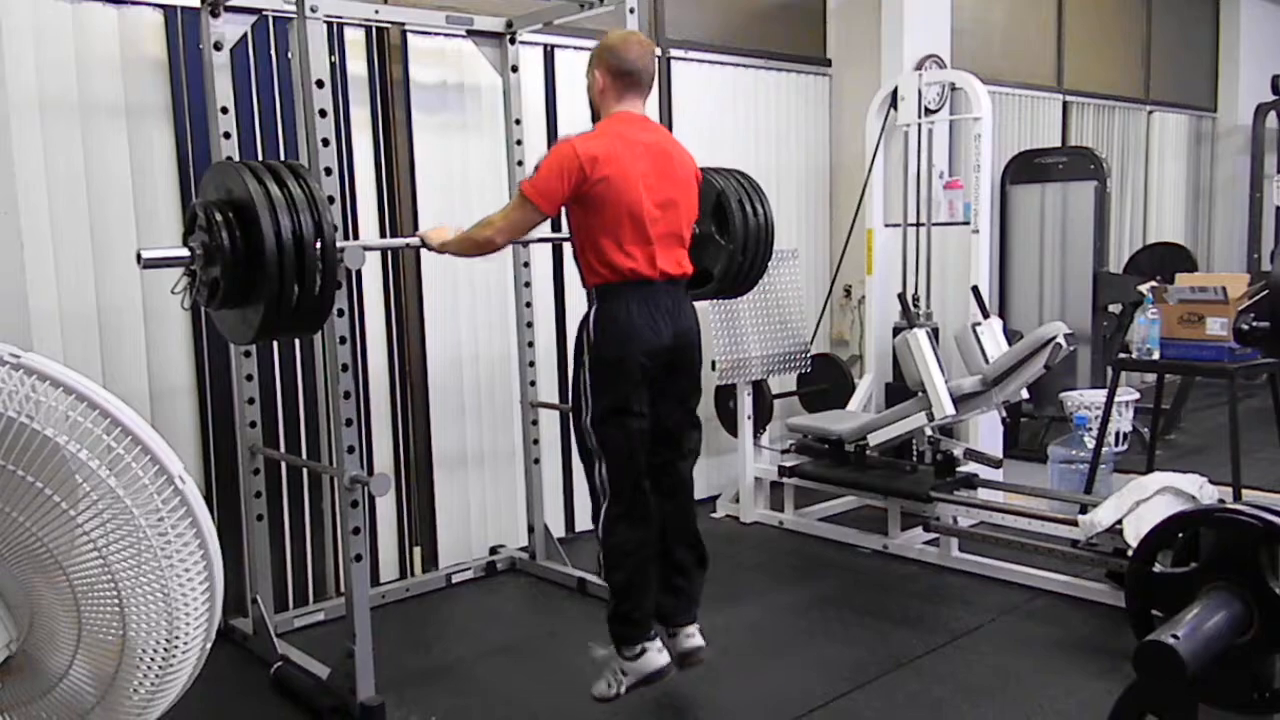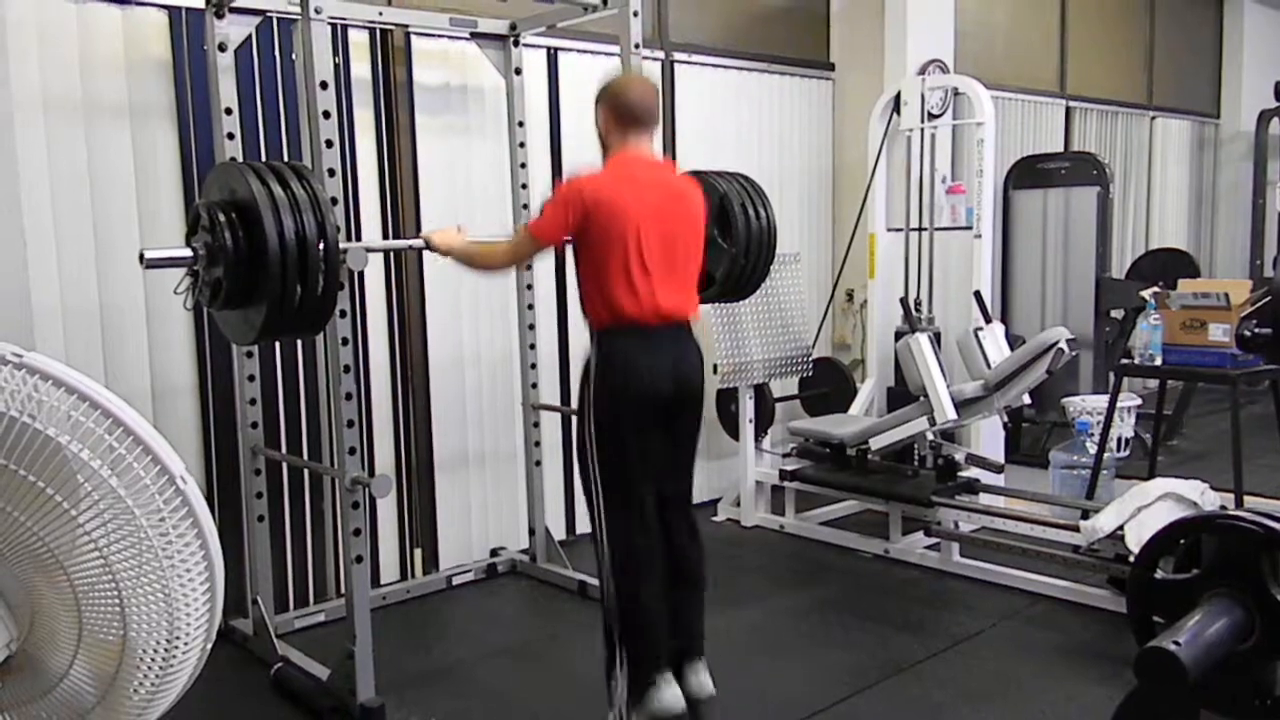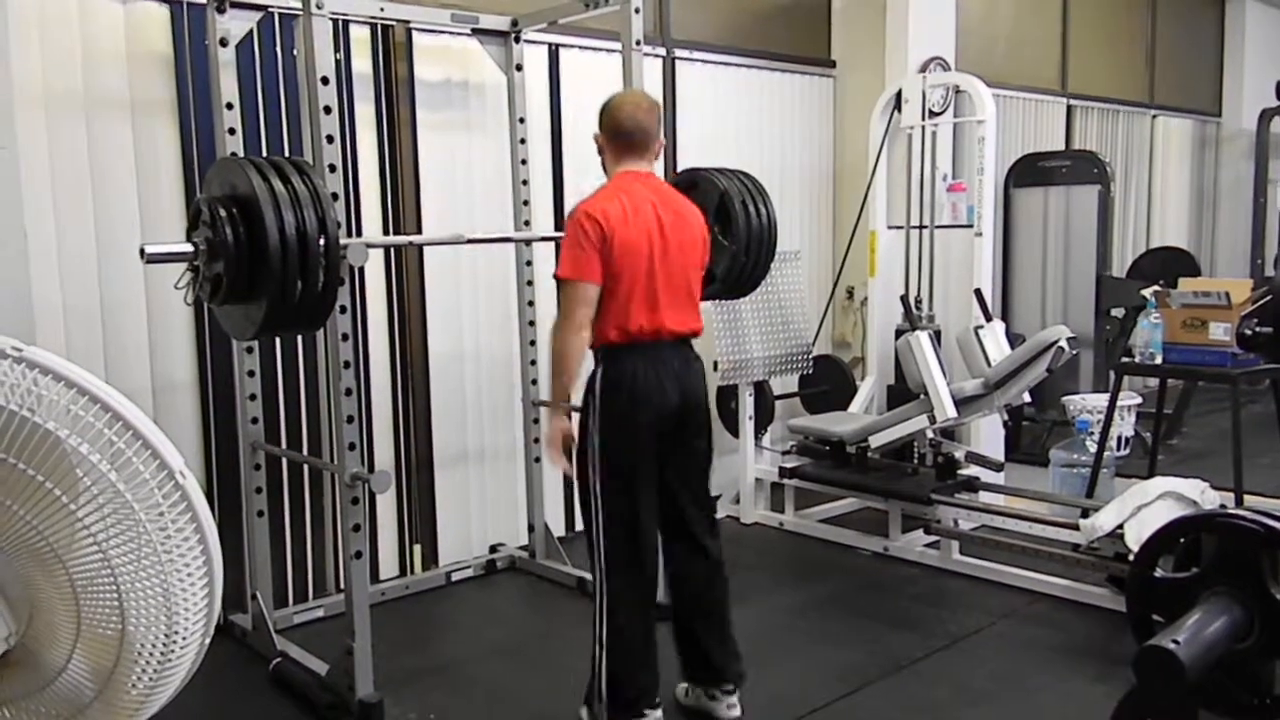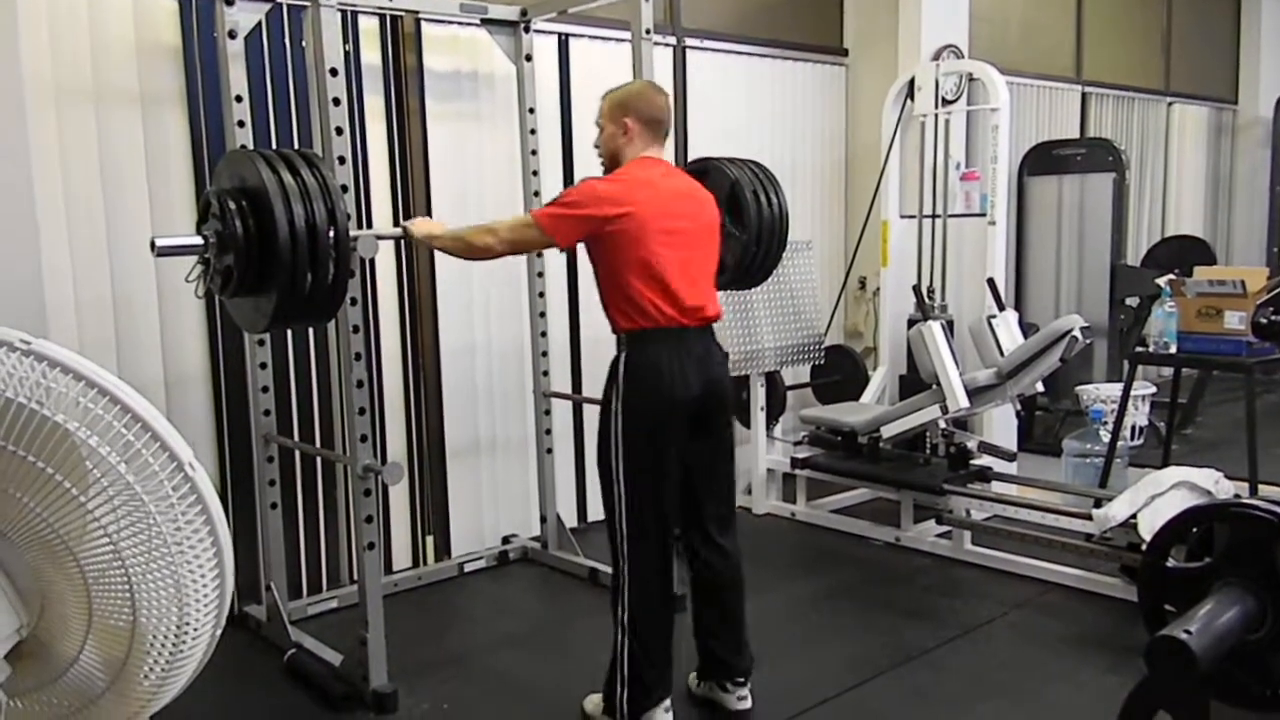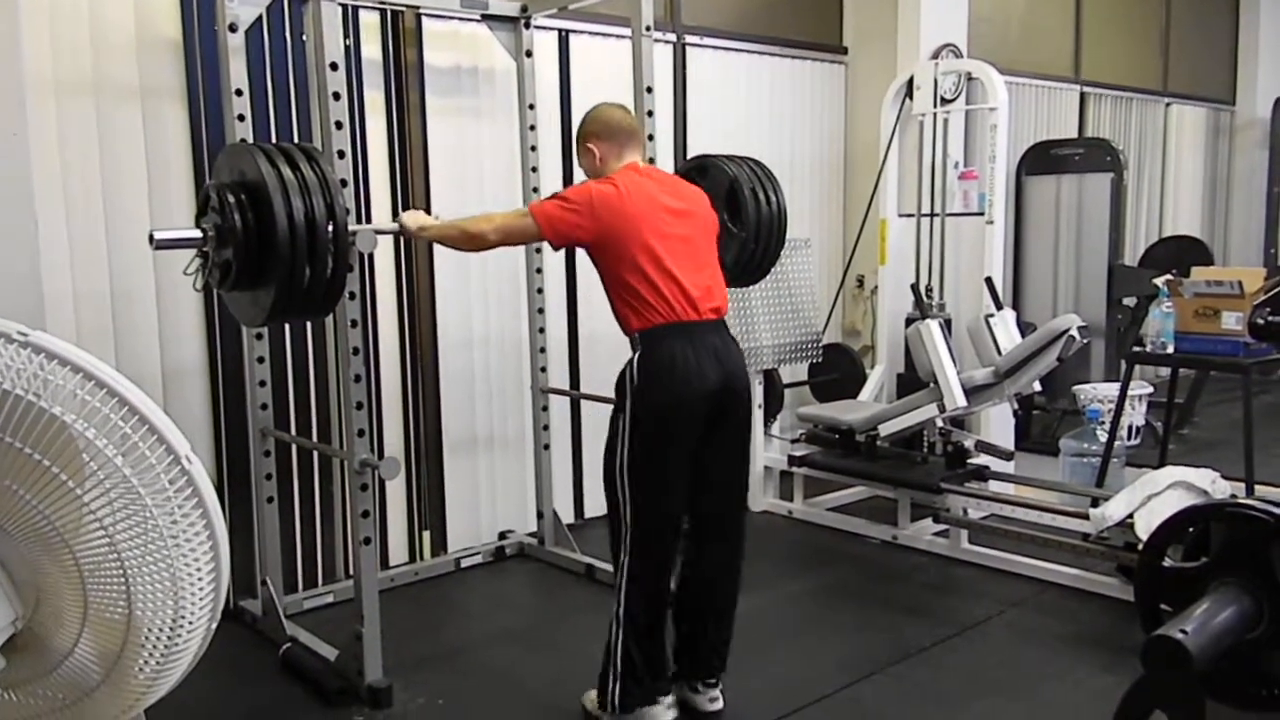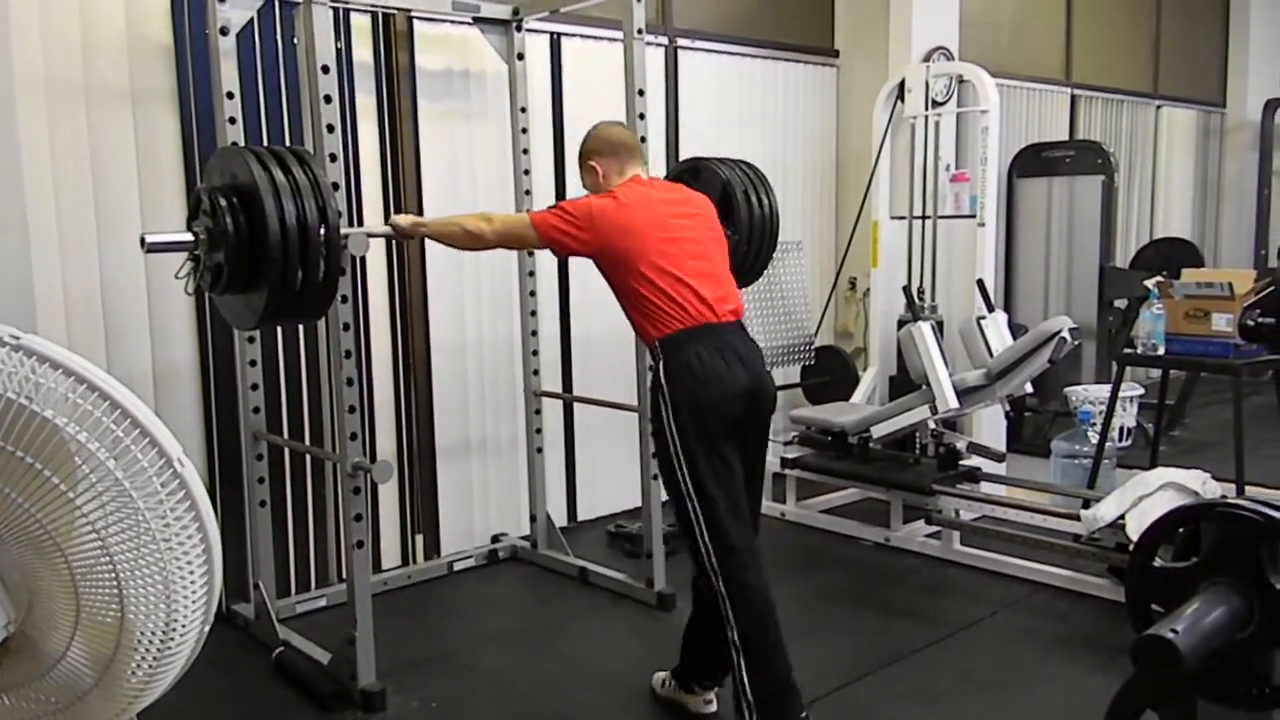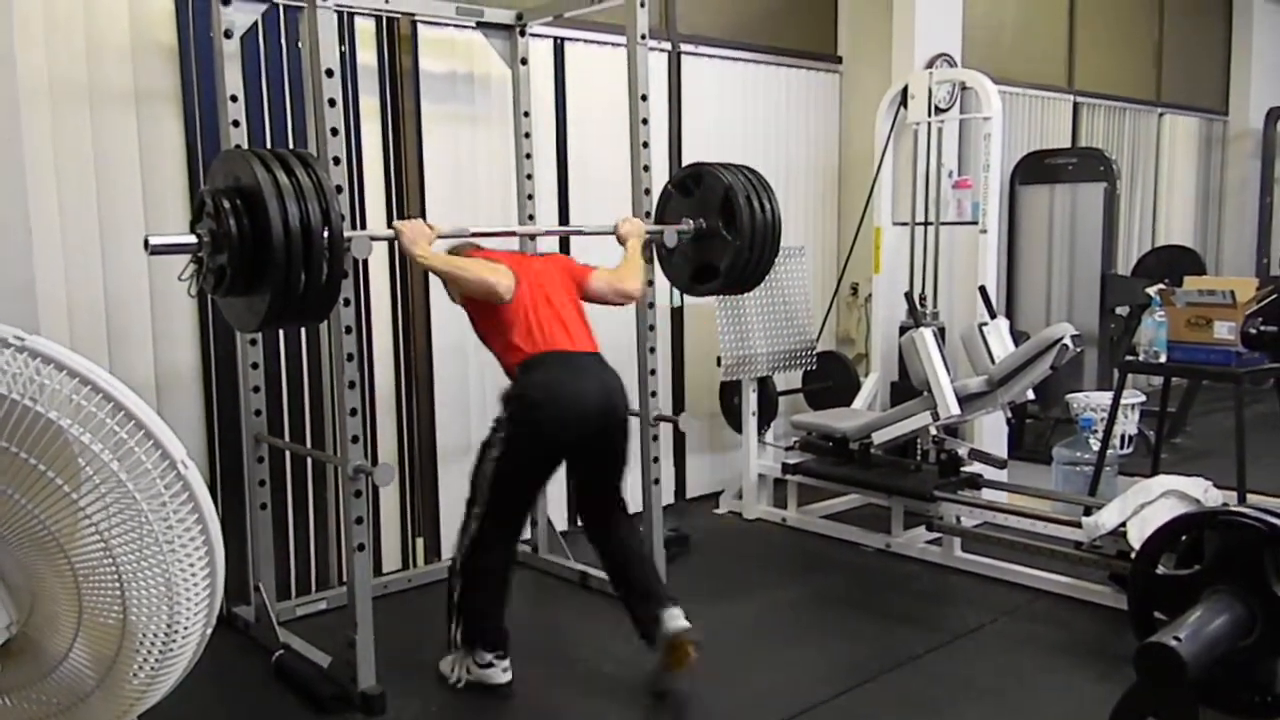
dt=0.7s
person 1, frame 1
left shoulder: (581, 153)
right shoulder: (680, 156)
left elbow: (501, 232)
left wrist: (446, 242)
left hip: (620, 321)
right hip: (679, 316)
left knee: (620, 485)
right knee: (672, 475)
left ankle: (636, 643)
right ankle: (681, 620)
person 1, frame 2
left shoulder: (587, 191)
right shoulder: (689, 193)
left elbow: (505, 258)
left wrist: (454, 246)
left hip: (625, 361)
right hip: (682, 356)
left knee: (625, 525)
right knee: (673, 515)
right ankle: (688, 661)
person 1, frame 3
left shoulder: (593, 215)
right shoulder: (690, 214)
left elbow: (577, 323)
left wrist: (558, 412)
left hip: (627, 381)
right hip: (685, 372)
left knee: (623, 550)
right knee: (694, 537)
person 1, frame 4
left shoulder: (605, 196)
right shoulder: (700, 197)
left elbow: (494, 240)
left wrist: (432, 234)
left hip: (650, 368)
right hip: (707, 360)
left knee: (643, 538)
right knee: (713, 528)
person 1, frame 5
left shoulder: (598, 200)
right shoulder: (692, 195)
left elbow: (488, 232)
left wrist: (426, 227)
left hip: (666, 366)
right hip: (724, 356)
left knee: (645, 537)
right knee: (717, 530)
person 1, frame 6
left shoulder: (600, 212)
right shoulder: (695, 201)
left elbow: (485, 232)
left wrist: (418, 226)
left hip: (693, 374)
right hip: (748, 363)
left knee: (724, 554)
right knee: (729, 538)
person 1, frame 7
left shoulder: (479, 273)
right shoulder: (554, 263)
left elbow: (500, 285)
right elbow: (627, 289)
left wrist: (421, 252)
right wrist: (633, 241)
left hip: (546, 395)
right hip: (603, 386)
left knee: (491, 523)
right knee: (606, 515)
left ankle: (483, 654)
right ankle: (662, 616)
